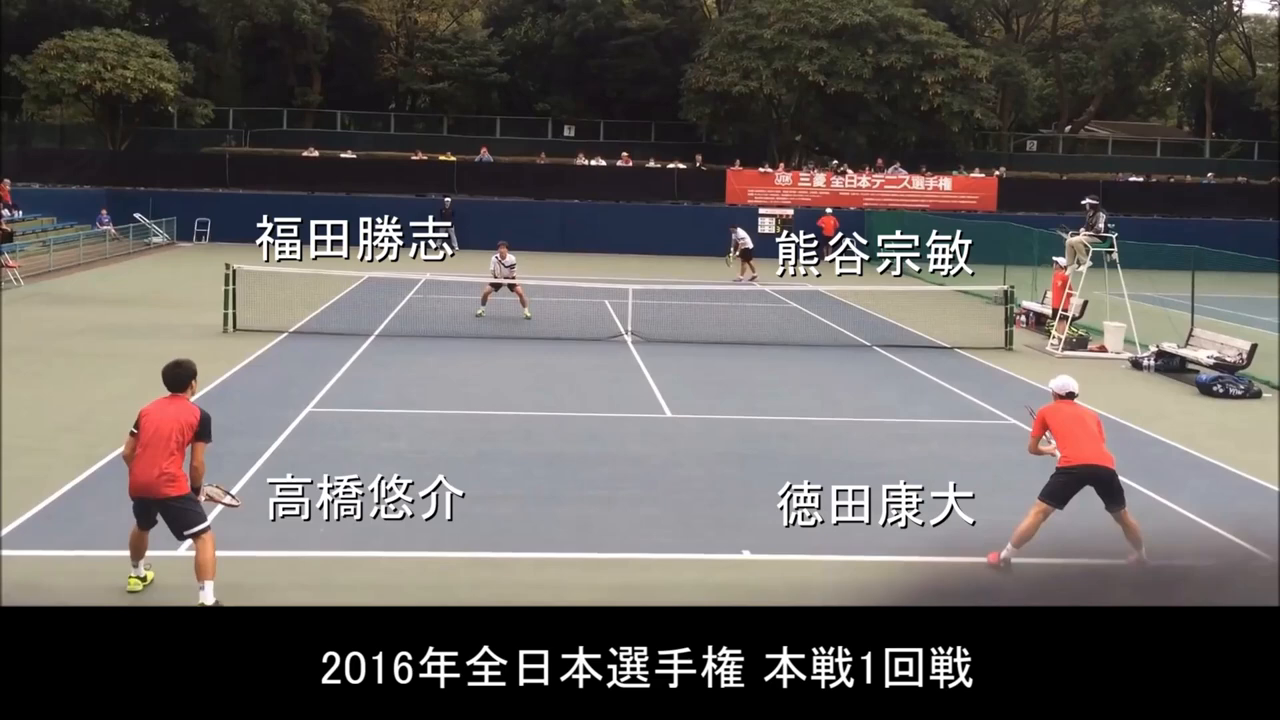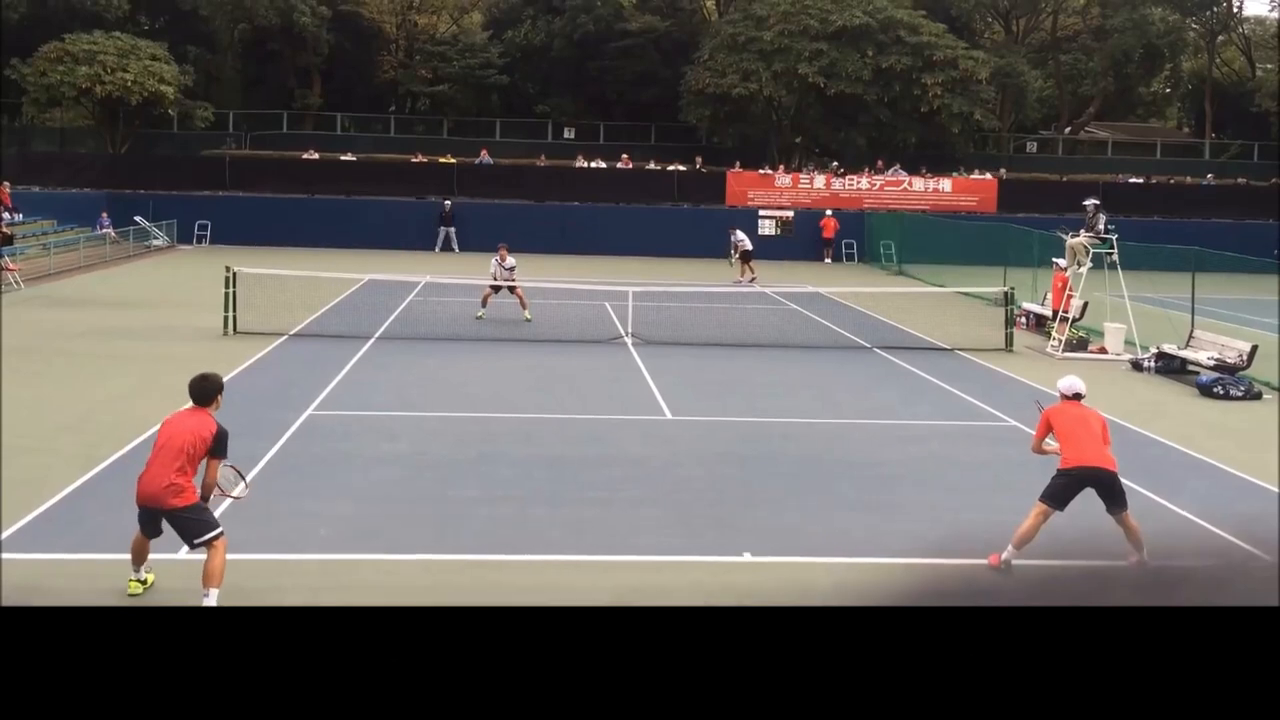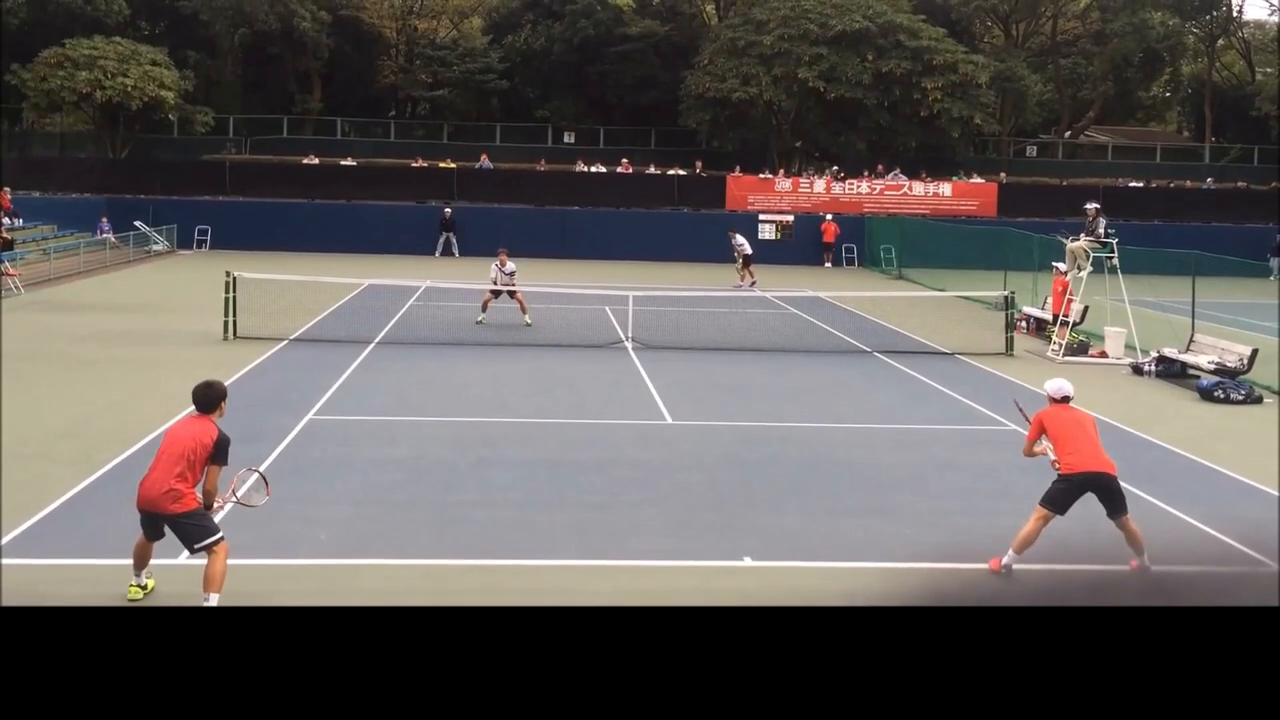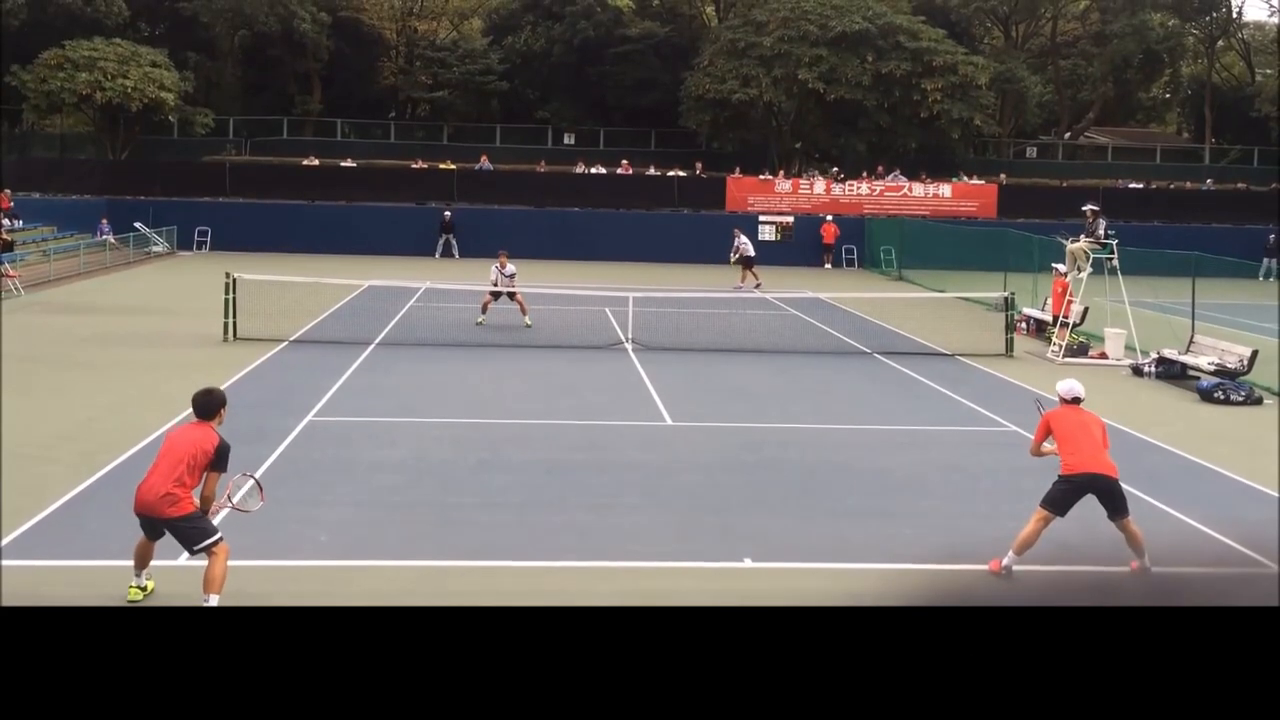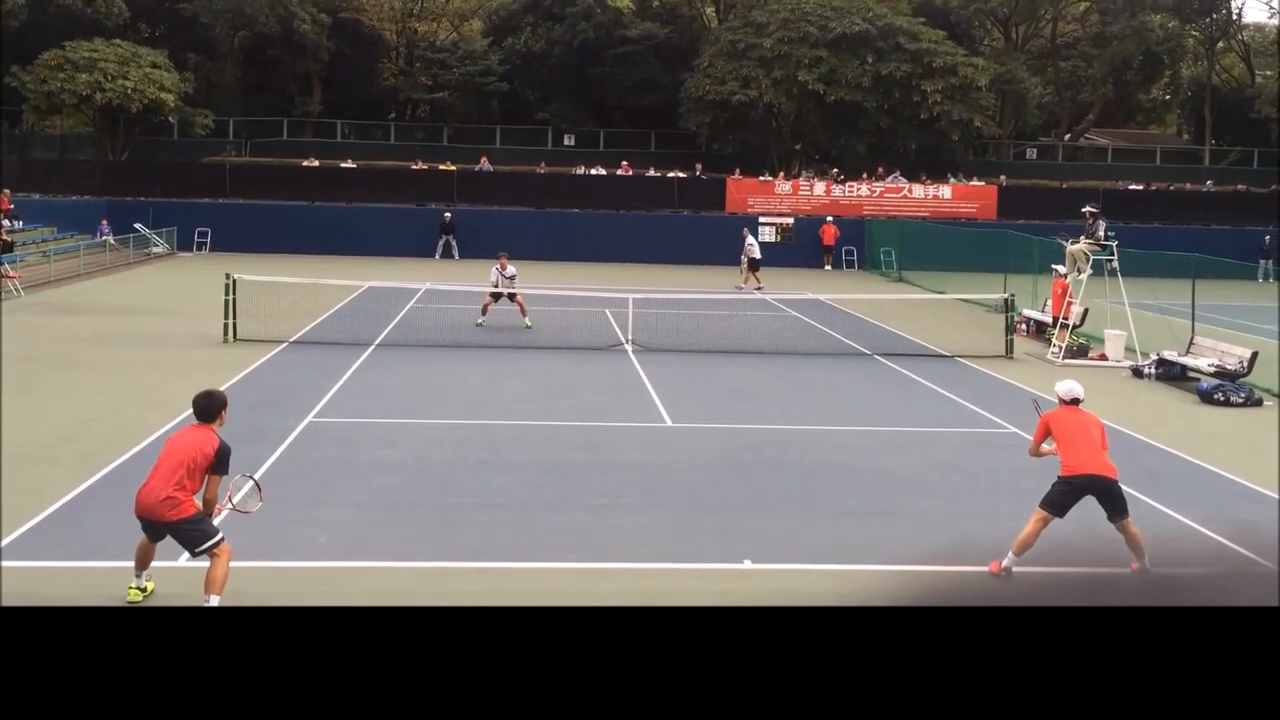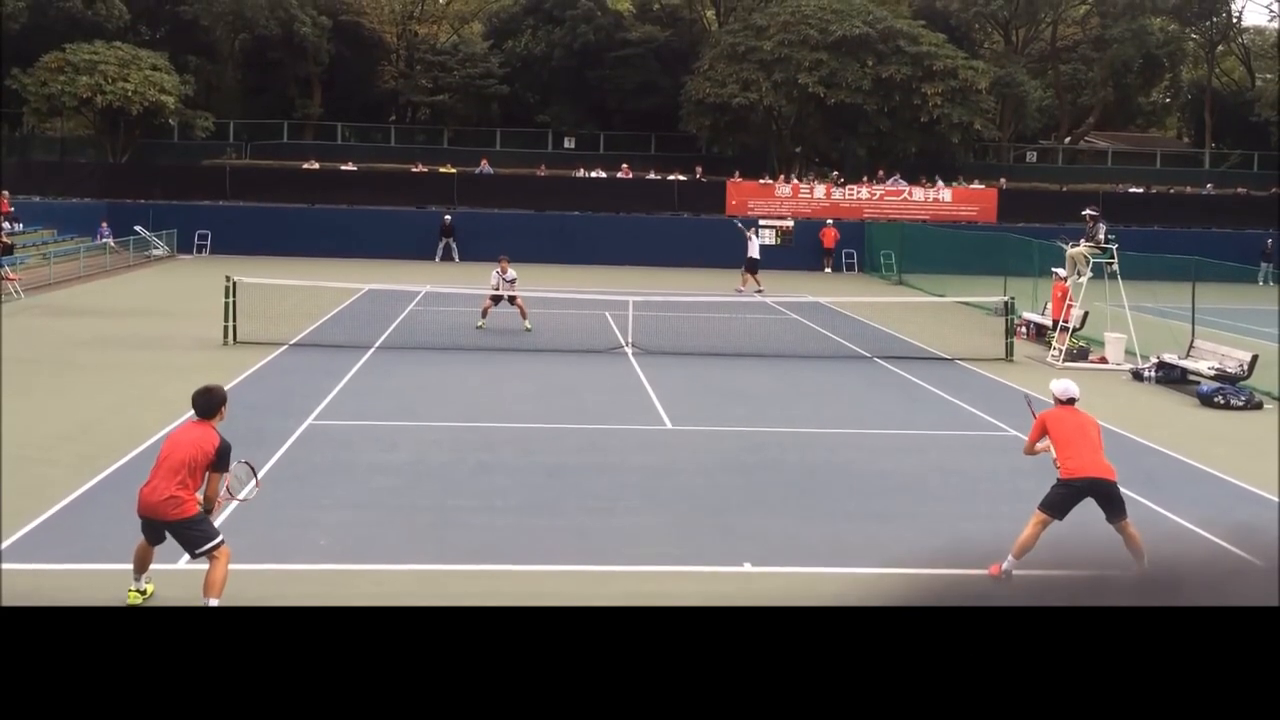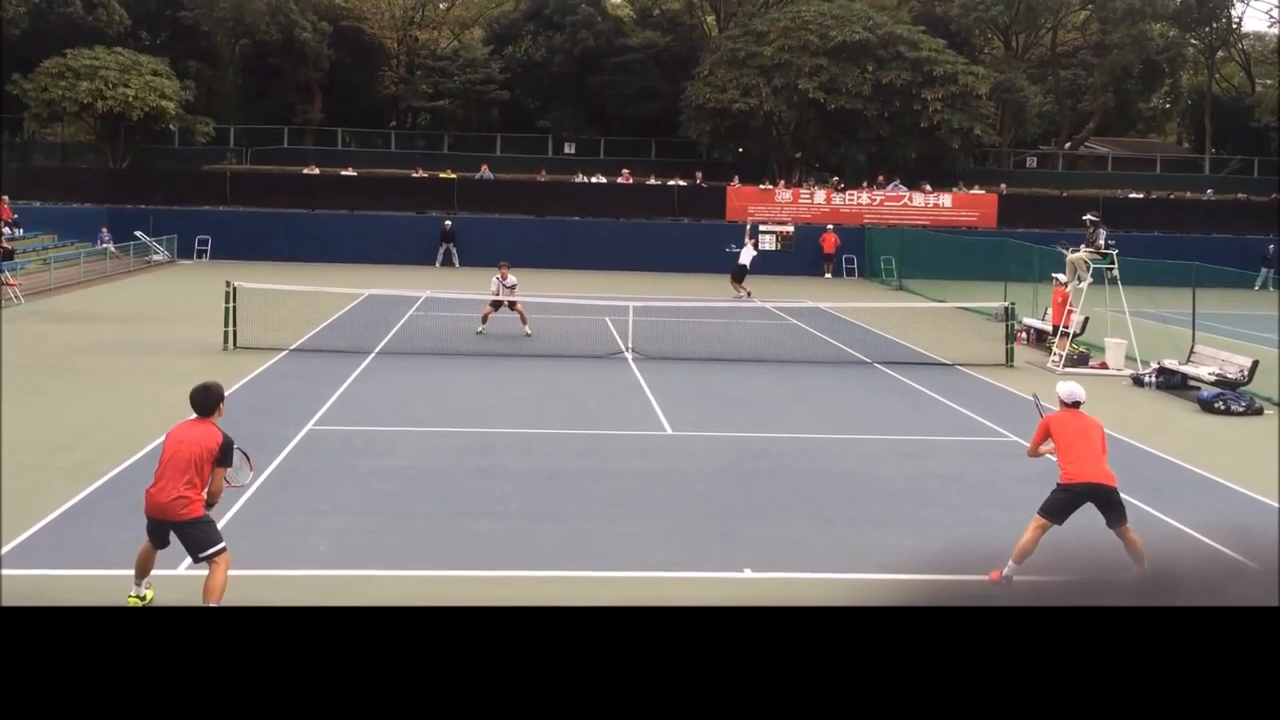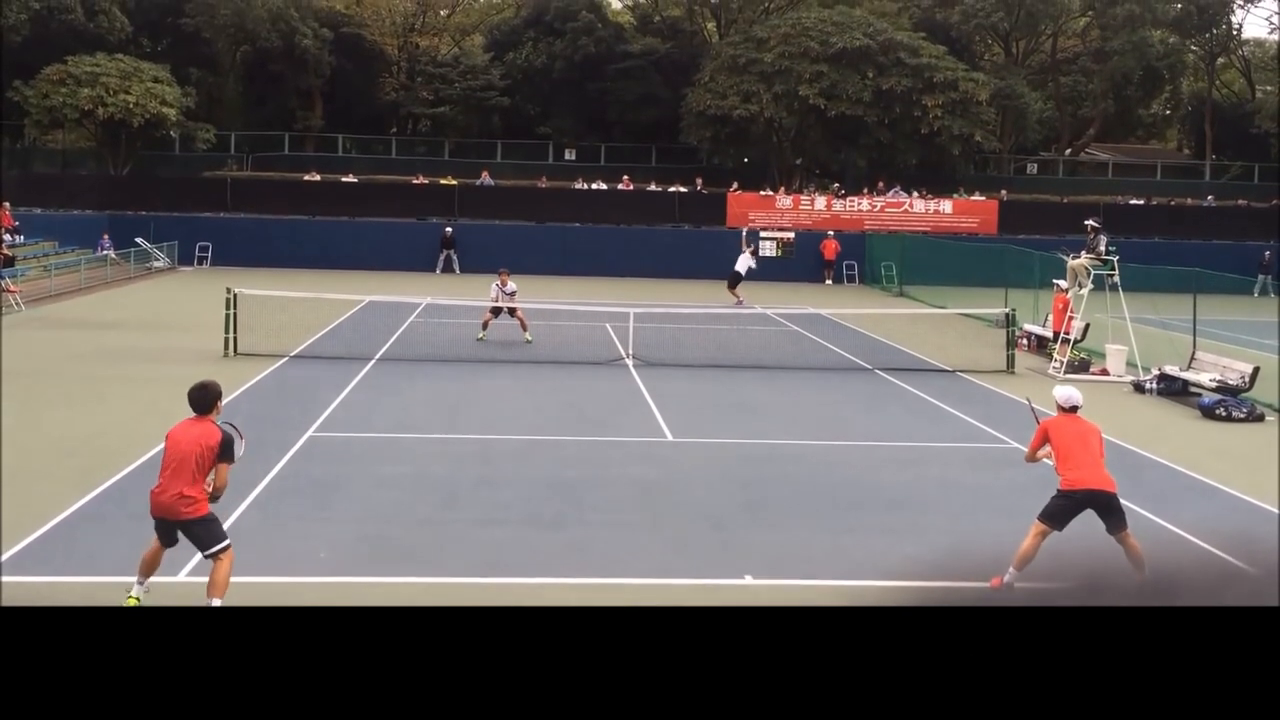
dt=0.4s
person 1, frame 1
left shoulder: (147, 410)
right shoulder: (199, 415)
left elbow: (127, 453)
right elbow: (197, 464)
right wrist: (195, 490)
left hip: (138, 483)
right hip: (170, 486)
left knee: (142, 527)
right knee: (204, 538)
left ankle: (137, 575)
right ankle: (207, 600)
person 1, frame 2
left shoulder: (171, 418)
right shoulder: (217, 431)
right elbow: (210, 480)
right wrist: (203, 500)
left hip: (145, 489)
right hip: (176, 495)
left knee: (145, 533)
right knee: (217, 544)
left ankle: (137, 578)
right ankle: (209, 602)
person 1, frame 3
left shoulder: (179, 425)
right shoulder: (219, 438)
right elbow: (210, 487)
left wrist: (195, 499)
right wrist: (209, 507)
left hip: (146, 494)
right hip: (176, 501)
left knee: (148, 537)
right knee: (219, 550)
left ankle: (138, 583)
right ankle: (210, 603)
person 1, frame 4
left shoulder: (177, 432)
right shoulder: (220, 445)
right elbow: (208, 493)
left wrist: (192, 503)
right wrist: (204, 512)
left hip: (142, 499)
right hip: (172, 505)
left knee: (150, 536)
right knee: (219, 551)
left ankle: (138, 585)
right ankle: (210, 603)
person 1, frame 5
left shoulder: (178, 435)
right shoulder: (220, 447)
right elbow: (210, 496)
left wrist: (197, 506)
right wrist: (208, 514)
left hip: (144, 502)
right hip: (173, 508)
left knee: (152, 537)
right knee: (221, 552)
left ankle: (138, 586)
right ankle: (210, 603)
person 1, frame 6
left shoulder: (177, 431)
right shoulder: (220, 444)
right elbow: (211, 493)
right wrist: (208, 510)
left hip: (147, 501)
right hip: (177, 508)
left knee: (149, 541)
right knee: (220, 555)
left ankle: (137, 589)
right ankle: (210, 604)
person 1, frame 7
left shoulder: (175, 430)
right shoulder: (223, 441)
right elbow: (215, 489)
right wrist: (209, 503)
left hip: (155, 502)
right hip: (186, 509)
left knee: (153, 545)
right knee: (220, 561)
left ankle: (137, 594)
person 1, frame 8
left shoulder: (175, 430)
right shoulder: (223, 437)
right elbow: (220, 484)
right wrist: (213, 496)
left hip: (160, 501)
right hip: (192, 507)
left knee: (161, 543)
right knee: (224, 557)
left ankle: (135, 595)
right ankle: (213, 604)
person 2, frame 1
left shoulder: (1046, 411)
right shoulder: (1091, 414)
left elbow: (1033, 448)
left wrist: (1050, 449)
left hip: (1072, 466)
right hip: (1105, 466)
left knee: (1038, 512)
right knee: (1122, 515)
left ankle: (1004, 557)
right ankle: (1141, 555)
person 2, frame 2
left shoulder: (1052, 411)
right shoulder: (1097, 416)
left elbow: (1036, 448)
left hip: (1073, 468)
right hip: (1106, 468)
left knee: (1039, 514)
right knee: (1124, 517)
left ankle: (1005, 558)
right ankle: (1141, 557)
person 2, frame 3
left shoulder: (1043, 415)
right shoulder: (1087, 417)
left elbow: (1027, 451)
left wrist: (1042, 450)
left hip: (1074, 472)
right hip: (1105, 472)
left knee: (1039, 518)
right knee: (1124, 522)
left ankle: (1005, 563)
right ankle: (1143, 562)
person 2, frame 4
left shoulder: (1051, 415)
right shoulder: (1096, 420)
left elbow: (1034, 451)
left hip: (1075, 474)
right hip: (1107, 474)
left knee: (1040, 519)
right knee: (1125, 523)
left ankle: (1006, 564)
right ankle: (1144, 563)
person 2, frame 5
left shoulder: (1050, 416)
right shoulder: (1096, 420)
left elbow: (1033, 451)
left hip: (1074, 475)
right hip: (1106, 475)
left knee: (1039, 519)
right knee: (1125, 524)
left ankle: (1005, 565)
right ankle: (1143, 564)
person 2, frame 6
left shoulder: (1047, 416)
right shoulder: (1091, 420)
left elbow: (1028, 450)
left wrist: (1044, 447)
left hip: (1074, 478)
right hip: (1105, 476)
left knee: (1038, 522)
right knee: (1124, 526)
left ankle: (1005, 569)
right ankle: (1143, 567)
person 2, frame 7
left shoulder: (1051, 419)
right shoulder: (1096, 424)
left elbow: (1031, 452)
left hip: (1073, 483)
right hip: (1105, 482)
left knee: (1037, 527)
right knee: (1124, 531)
left ankle: (1006, 574)
right ankle: (1144, 573)
person 2, frame 8
left shoulder: (1049, 425)
right shoulder: (1094, 429)
left elbow: (1029, 457)
left wrist: (1046, 453)
left hip: (1074, 489)
right hip: (1105, 488)
left knee: (1037, 532)
right knee: (1124, 537)
left ankle: (1007, 580)
right ankle: (1144, 579)
